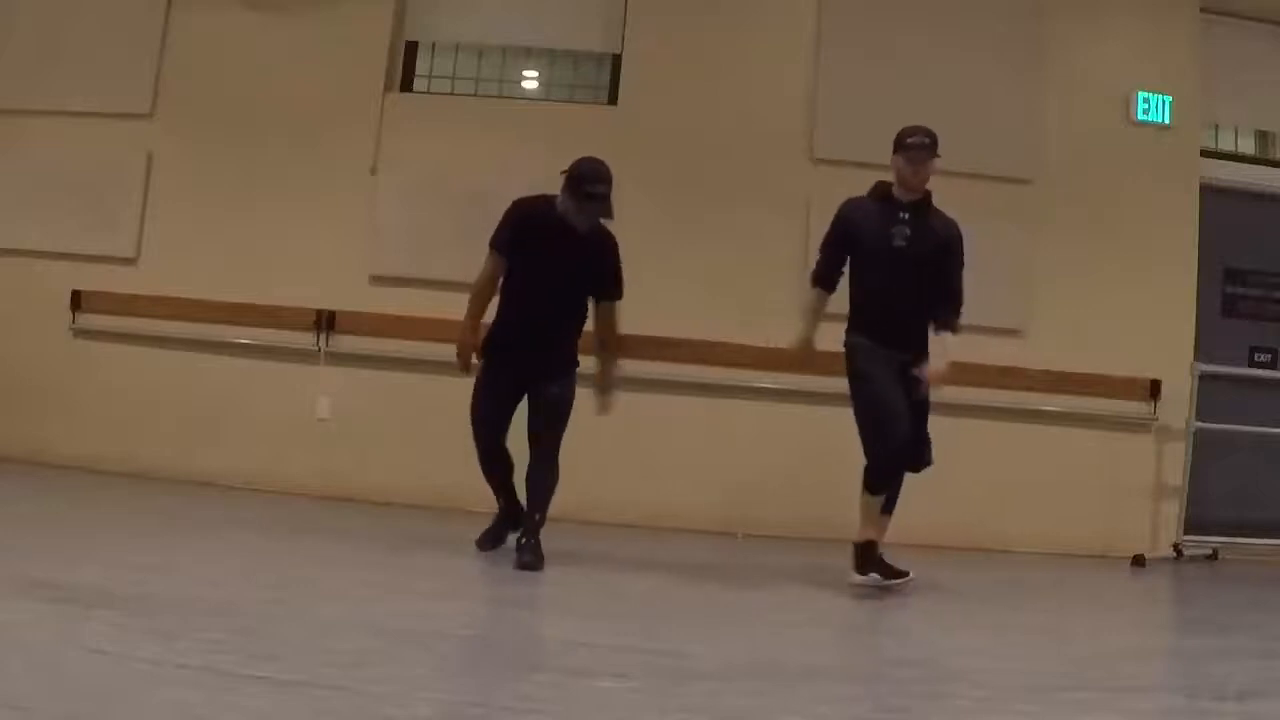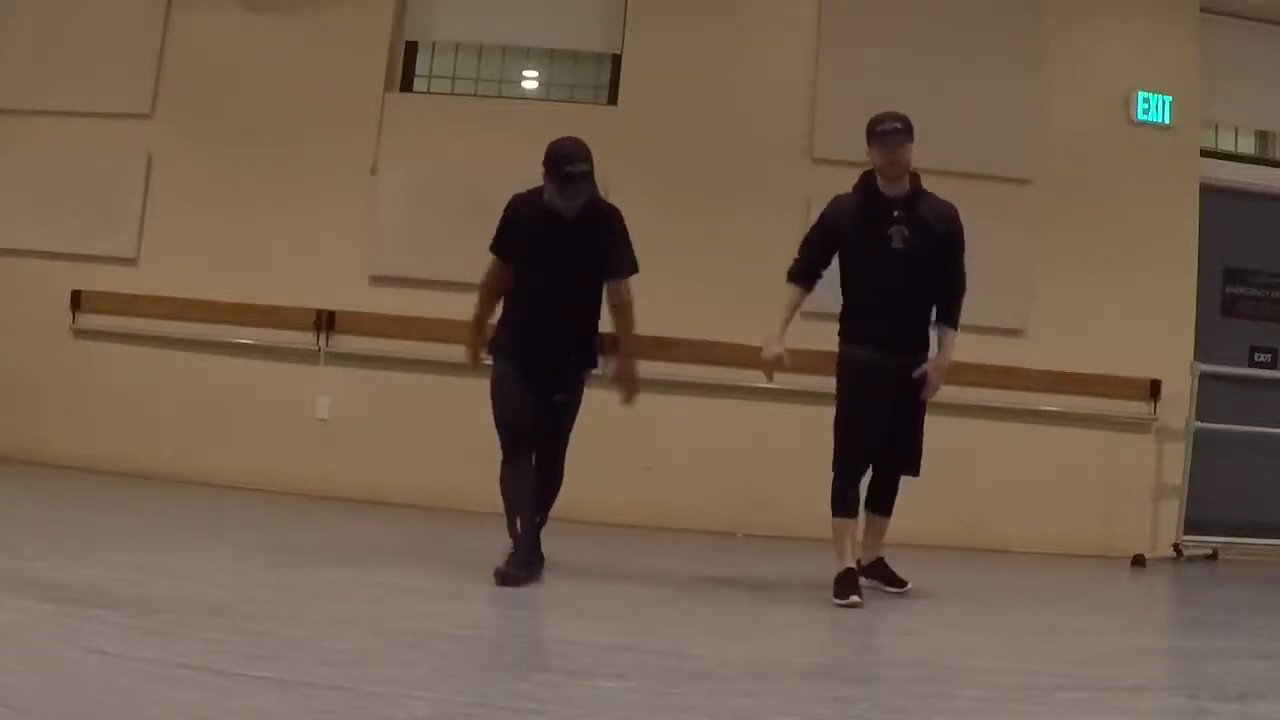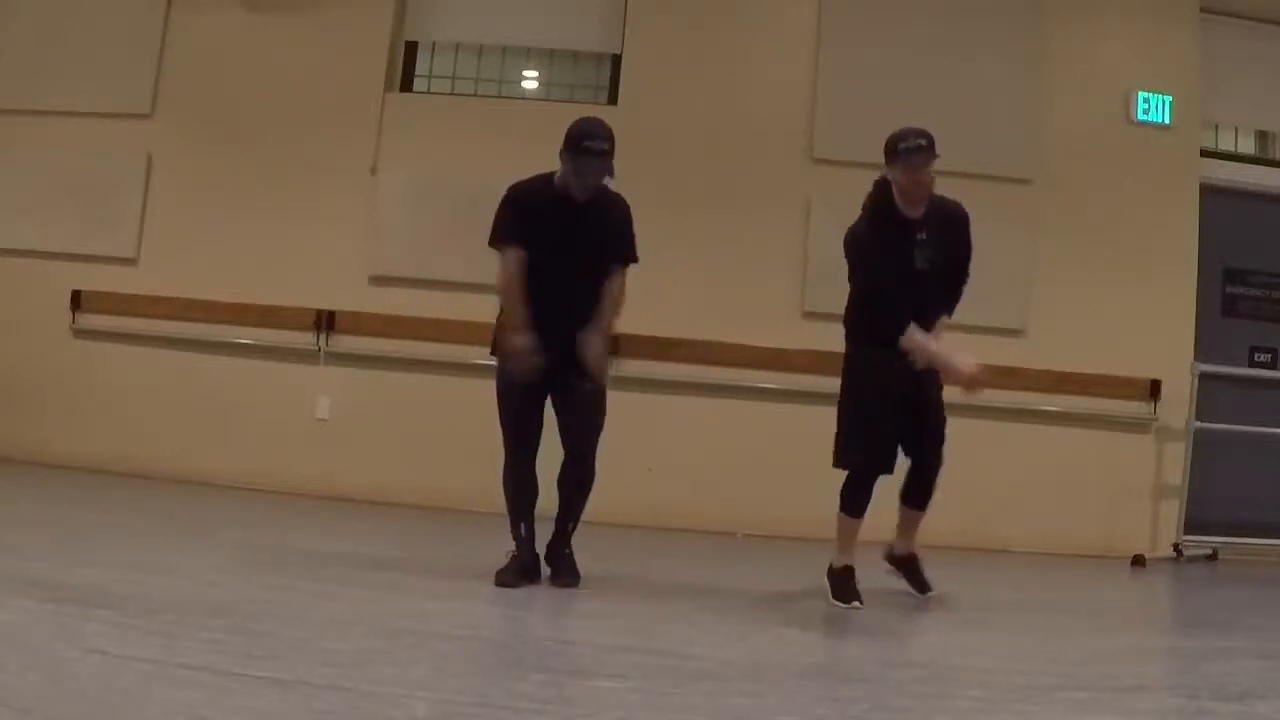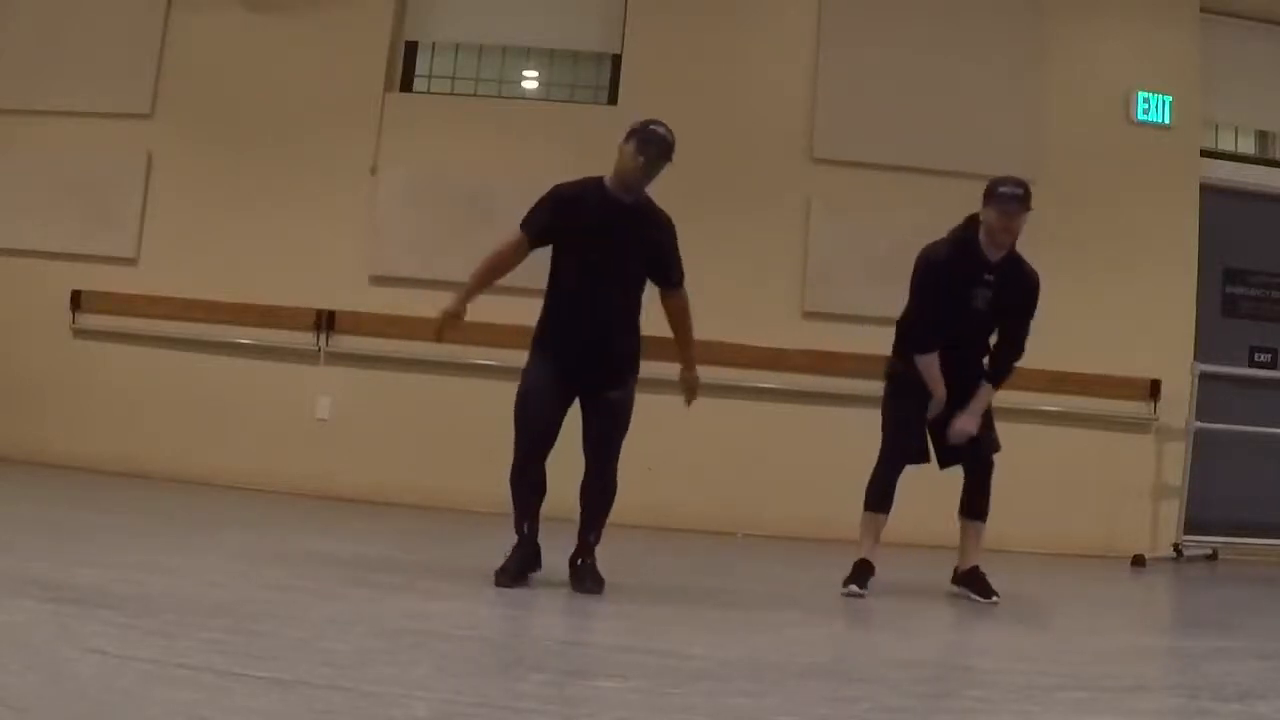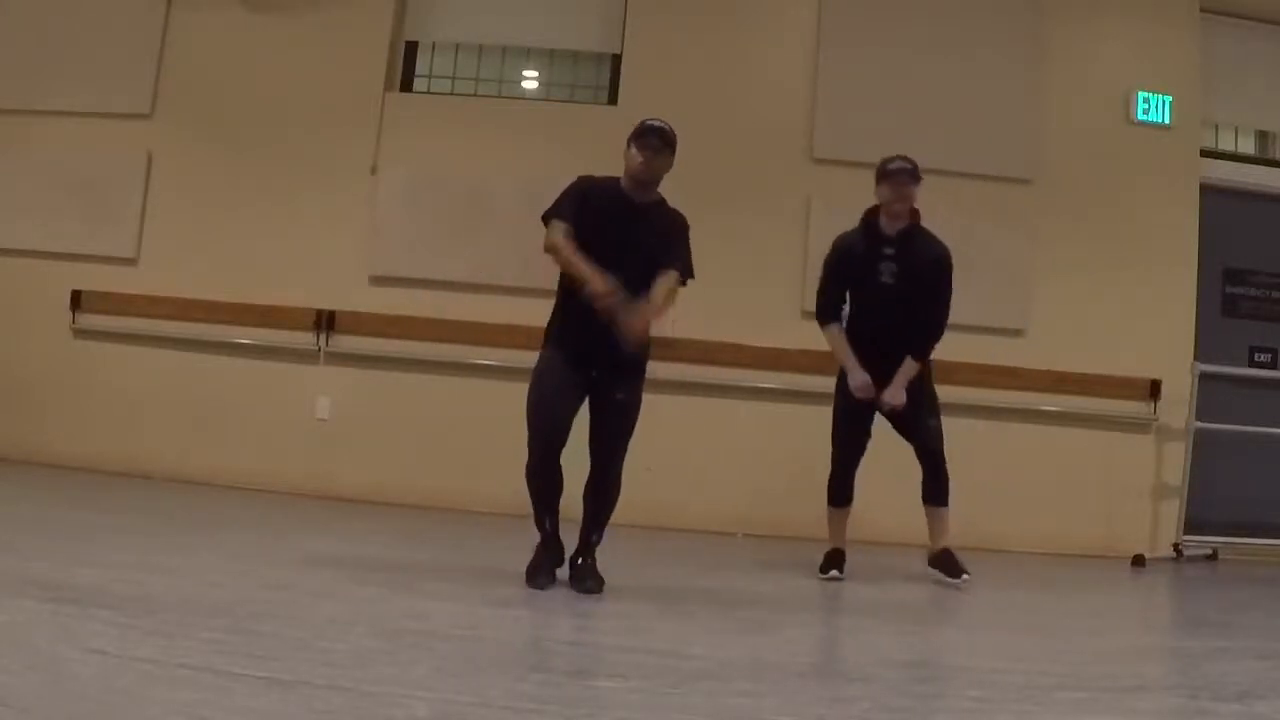
dt=0.7s
person 1, frame 1
left shoulder: (943, 229)
right shoulder: (857, 213)
left elbow: (948, 299)
right elbow: (826, 274)
left wrist: (940, 355)
right wrist: (809, 327)
left hip: (913, 354)
right hip: (866, 345)
left knee: (904, 452)
right knee: (892, 435)
left ankle: (869, 557)
right ankle: (866, 540)
person 1, frame 2
left shoulder: (941, 217)
right shoulder: (846, 210)
left elbow: (951, 293)
right elbow: (805, 270)
left wrist: (943, 357)
right wrist: (777, 335)
left hip: (913, 357)
right hip: (862, 354)
left knee: (895, 463)
right knee: (853, 460)
left ankle: (872, 557)
right ankle: (847, 568)
person 1, frame 3
left shoulder: (952, 218)
right shoulder: (866, 234)
right elbow: (889, 315)
left wrist: (933, 345)
right wrist: (949, 360)
left hip: (920, 355)
right hip: (871, 358)
left knee: (930, 456)
right knee: (867, 462)
left ankle: (903, 549)
right ankle: (841, 566)
person 1, frame 4
left shoulder: (1023, 280)
right shoulder: (939, 258)
left elbow: (1009, 350)
right elbow: (919, 333)
left wrist: (974, 409)
right wrist: (938, 393)
left hip: (967, 377)
right hip: (913, 369)
left knee: (981, 463)
right knee: (893, 457)
left ankle: (967, 568)
right ankle: (865, 561)
person 1, frame 5
left shoulder: (933, 254)
right shoulder: (849, 246)
left elbow: (932, 327)
right elbow: (827, 312)
left wrist: (901, 383)
right wrist: (852, 369)
left hip: (910, 370)
right hip: (858, 366)
left knee: (933, 453)
right knee: (845, 456)
left ankle: (940, 551)
right ankle: (835, 550)
person 2, frame 1
left shoulder: (603, 244)
right shoulder: (526, 214)
left elbow: (606, 311)
right elbow: (492, 269)
left wrist: (606, 371)
right wrist: (470, 326)
left hip: (556, 362)
right hip: (504, 350)
left knee: (545, 447)
right knee: (486, 434)
left ankle: (531, 536)
right ankle: (509, 510)
person 2, frame 2
left shoulder: (605, 221)
right shoulder: (520, 210)
left elbow: (619, 290)
right elbow: (500, 270)
left wrist: (626, 357)
right wrist: (480, 328)
left hip: (570, 359)
right hip: (513, 353)
left knee: (550, 454)
right knee: (516, 449)
left ankle: (532, 538)
right ankle: (523, 548)
person 2, frame 3
left shoulder: (614, 210)
right shoulder: (524, 197)
left elbow: (616, 277)
right elbow: (511, 267)
left wrist: (599, 333)
right wrist: (517, 331)
left hip: (582, 353)
right hip: (523, 347)
left knee: (582, 454)
right knee: (520, 453)
left ankle: (561, 546)
right ankle: (524, 551)
person 2, frame 4
left shoulder: (657, 226)
right shoulder: (571, 198)
left elbow: (673, 292)
right elbow: (517, 247)
left wrist: (688, 361)
right wrist: (464, 296)
left hip: (616, 364)
right hip: (554, 352)
left knee: (602, 464)
right knee: (528, 451)
left ankle: (585, 556)
right ankle: (525, 546)
person 2, frame 5
left shoulder: (671, 225)
right shoulder: (587, 192)
left elbow: (670, 281)
right elbow: (556, 239)
left wrist: (645, 315)
right wrist: (590, 278)
left hip: (624, 360)
right hip: (566, 348)
left knee: (608, 463)
right knee: (543, 443)
left ankle: (586, 556)
right ankle: (548, 542)
